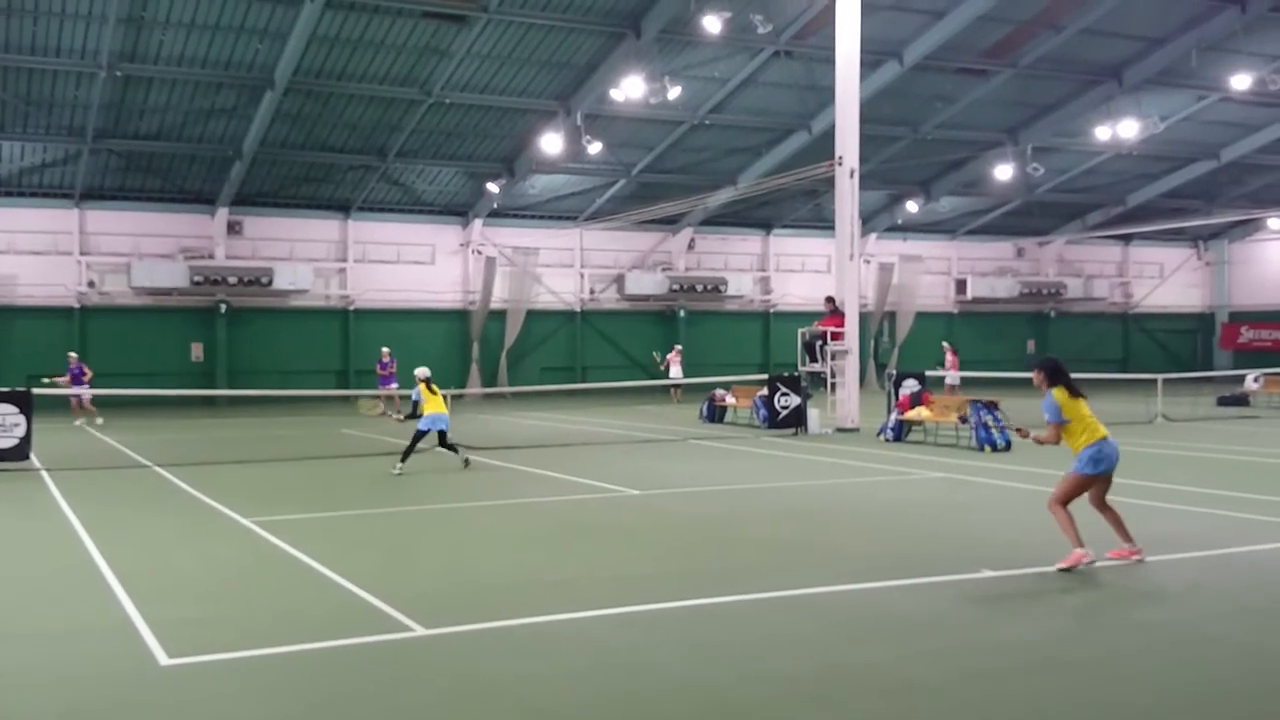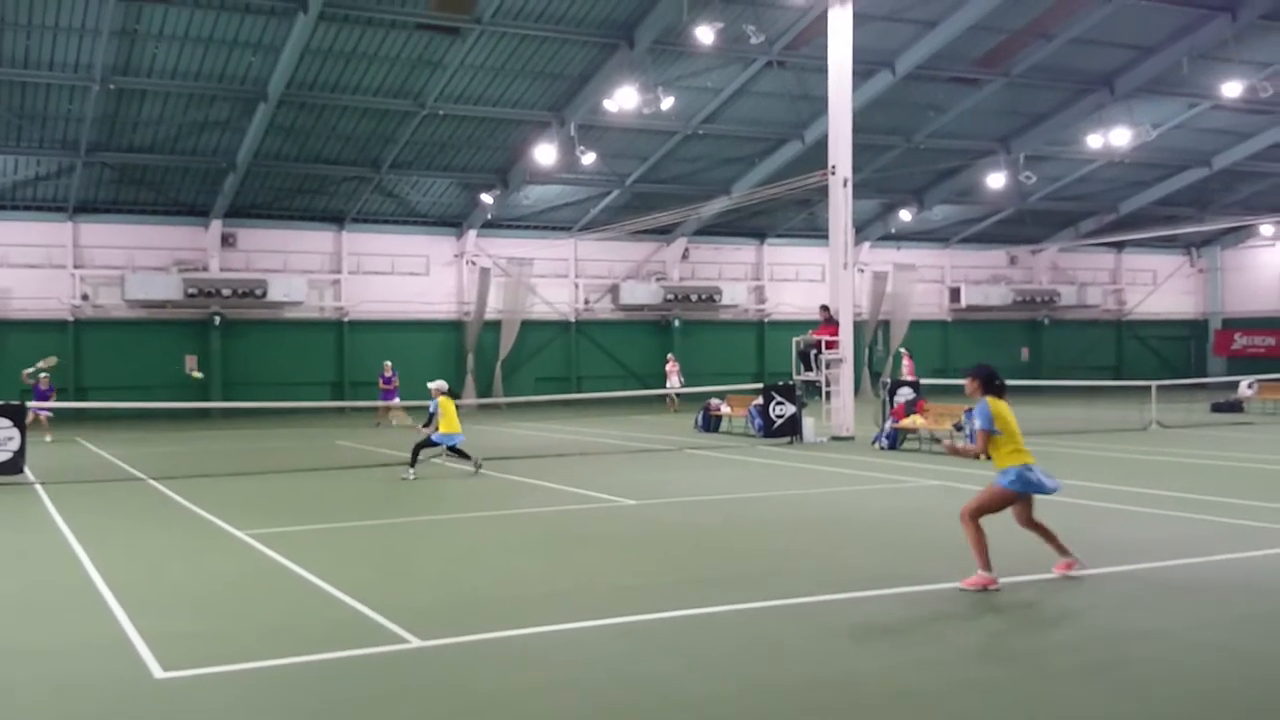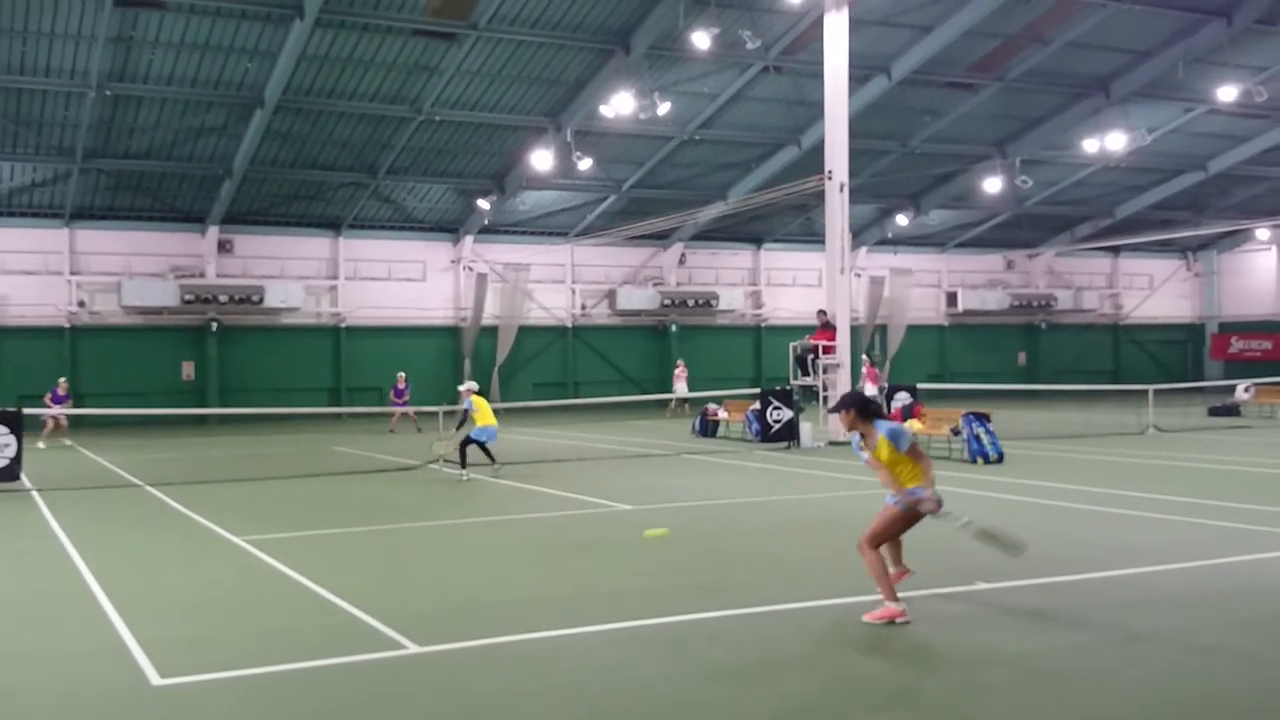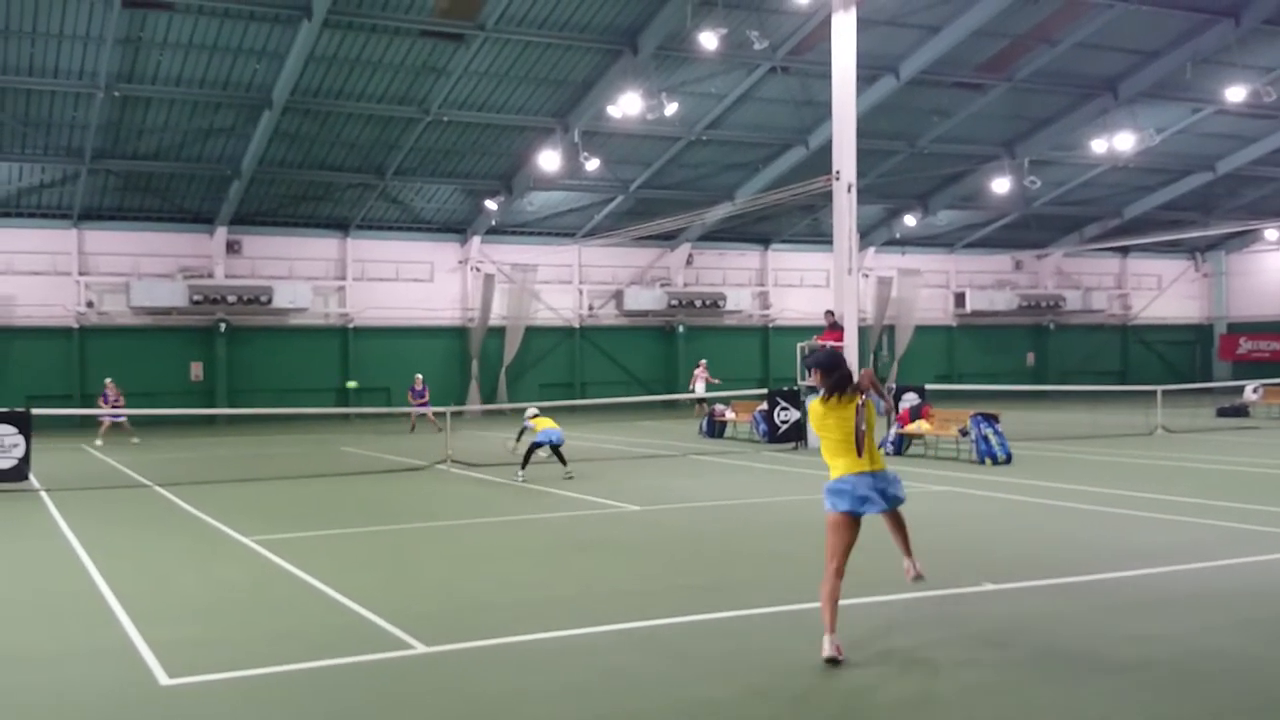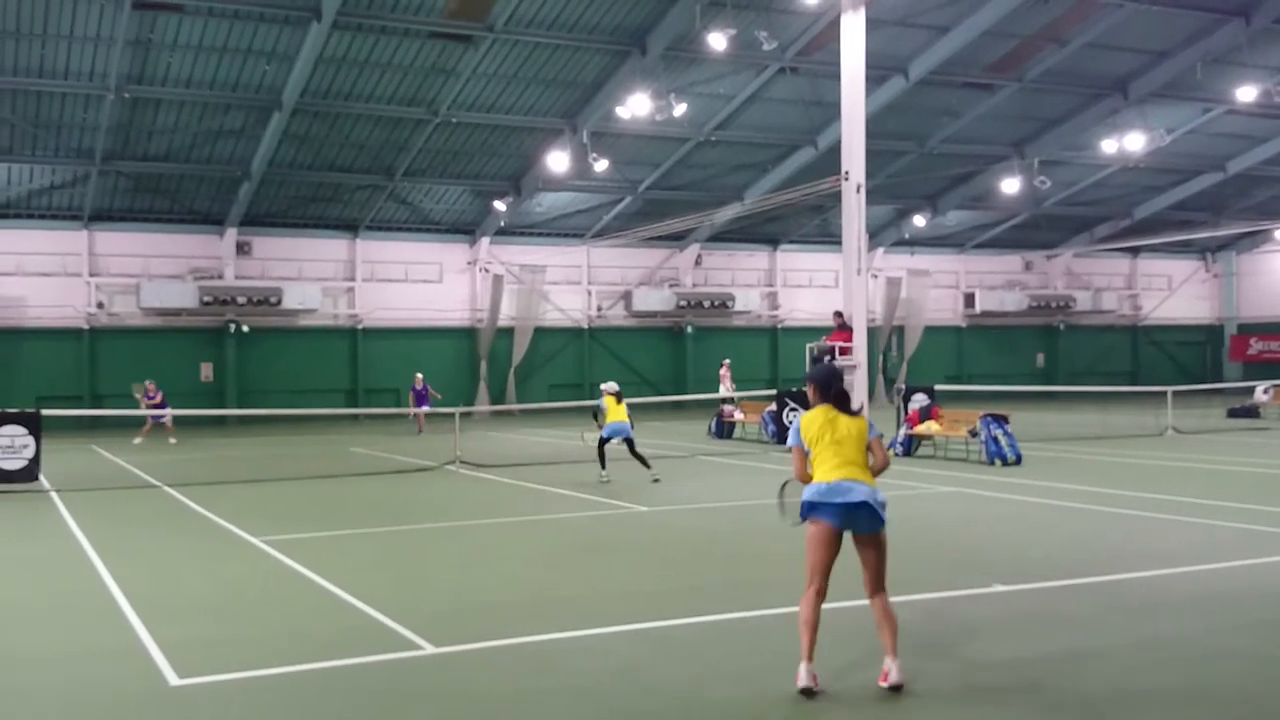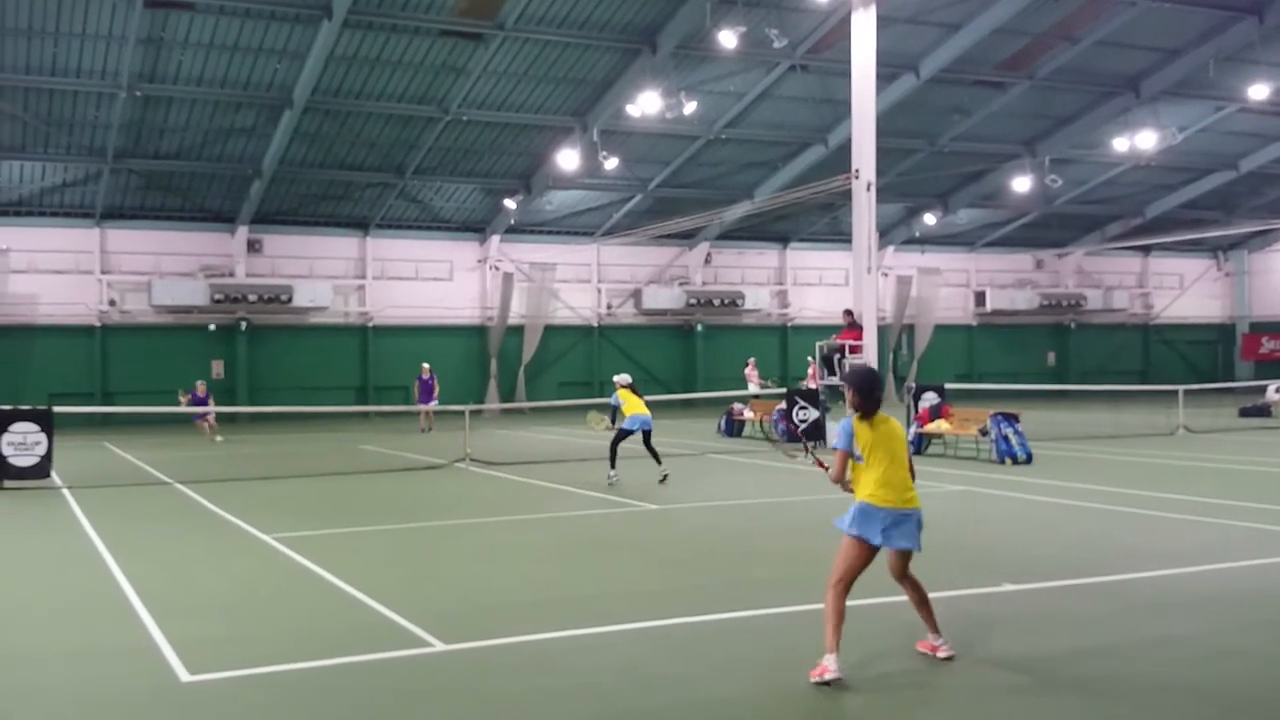
dt=0.5s
person 1, frame 1
left shoulder: (1051, 399)
right shoulder: (1071, 394)
left elbow: (1053, 439)
left wrist: (1032, 435)
right wrist: (1039, 436)
left hip: (1093, 455)
right hip: (1106, 450)
left knee: (1056, 503)
right knee: (1098, 503)
left ankle: (1081, 552)
right ankle: (1131, 547)
person 1, frame 2
left shoulder: (982, 407)
right shoulder: (999, 403)
left elbow: (979, 449)
left wrist: (959, 448)
right wrist: (964, 449)
left hip: (1014, 475)
right hip: (1025, 470)
left knee: (968, 514)
right knee: (1025, 520)
left ankle: (985, 574)
right ankle: (1068, 559)
person 1, frame 3
left shoulder: (889, 431)
right shoulder: (858, 440)
left elbow: (922, 458)
right elbow: (881, 471)
left wrist: (929, 492)
right wrist: (902, 497)
left hip: (917, 493)
right hip: (903, 492)
left knee: (867, 544)
right knee: (886, 530)
left ankle: (894, 606)
right ankle: (898, 569)
person 1, frame 4
left shoulder: (814, 408)
right shoulder: (862, 399)
right elbow: (888, 407)
left wrist: (862, 384)
right wrist: (870, 385)
left hip: (845, 487)
right hip: (876, 479)
left knee: (834, 569)
right knee: (889, 508)
left ankle: (830, 639)
right ankle: (910, 563)
person 1, frame 5
left shoulder: (802, 421)
right shoulder: (862, 421)
left elbow: (800, 473)
right elbow: (881, 461)
left hip: (825, 498)
right hip: (866, 501)
left knee: (814, 591)
right knee: (876, 594)
left ankle: (806, 668)
right ankle: (892, 667)
person 1, frame 6
left shoulder: (848, 426)
right shoulder: (896, 426)
left elbow: (837, 474)
right elbow: (907, 474)
left wrist: (846, 483)
left hip: (873, 513)
right hip: (908, 513)
left knee: (837, 586)
right knee: (901, 574)
left ankle: (830, 660)
right ankle: (937, 640)
